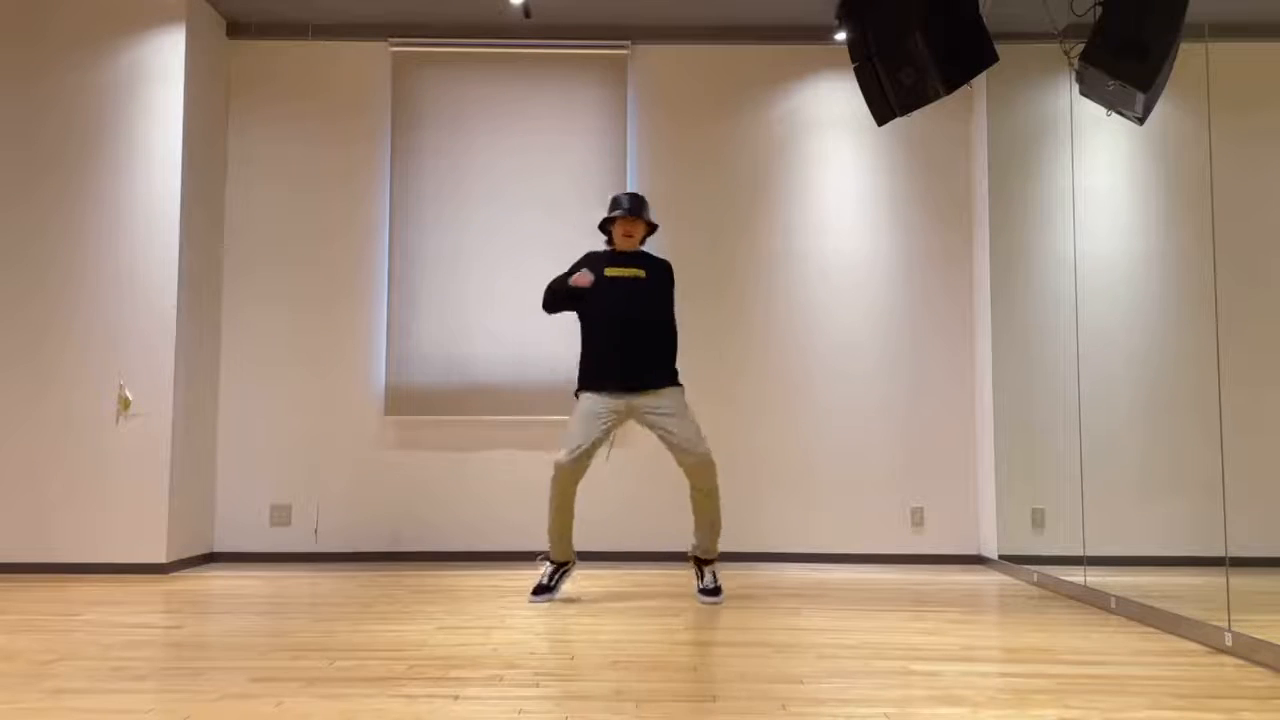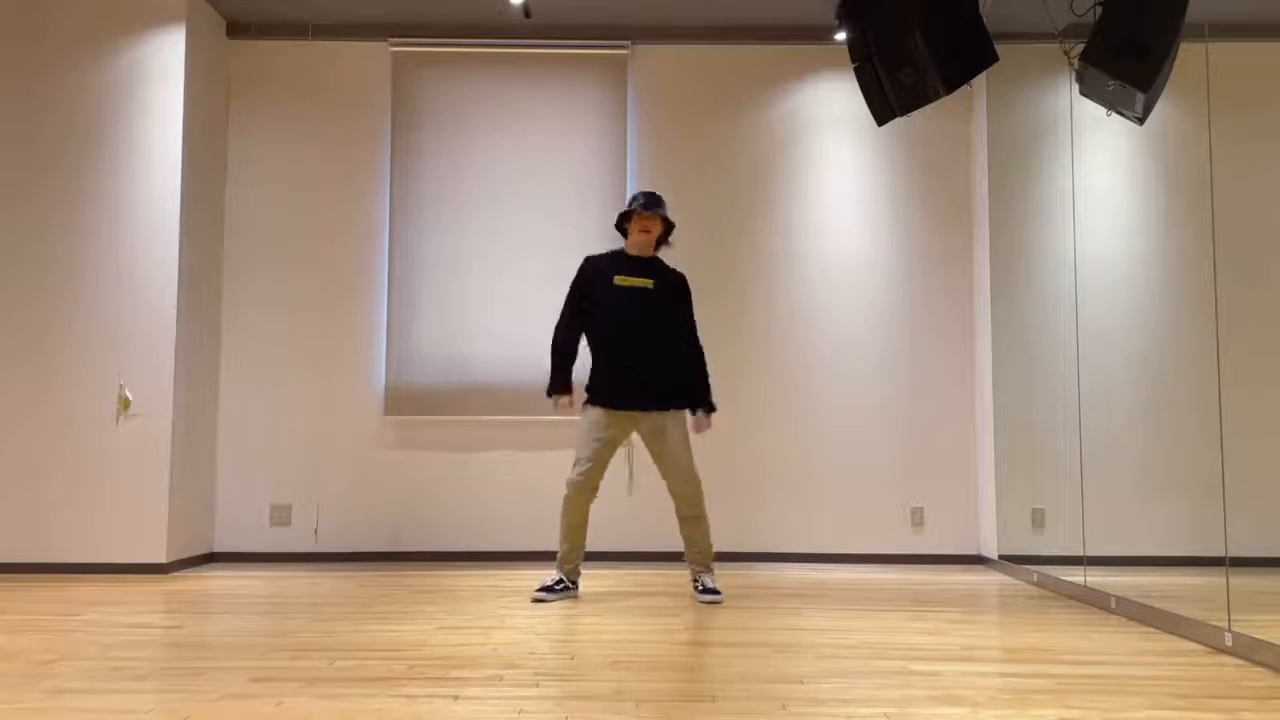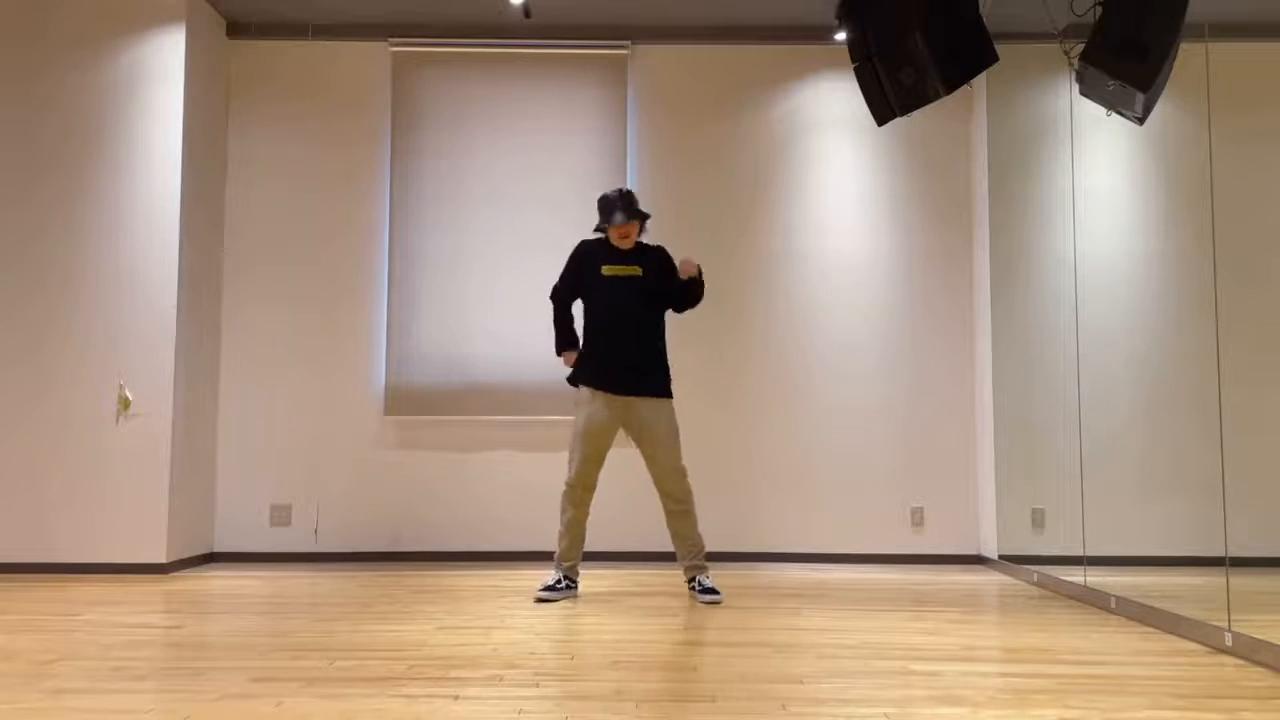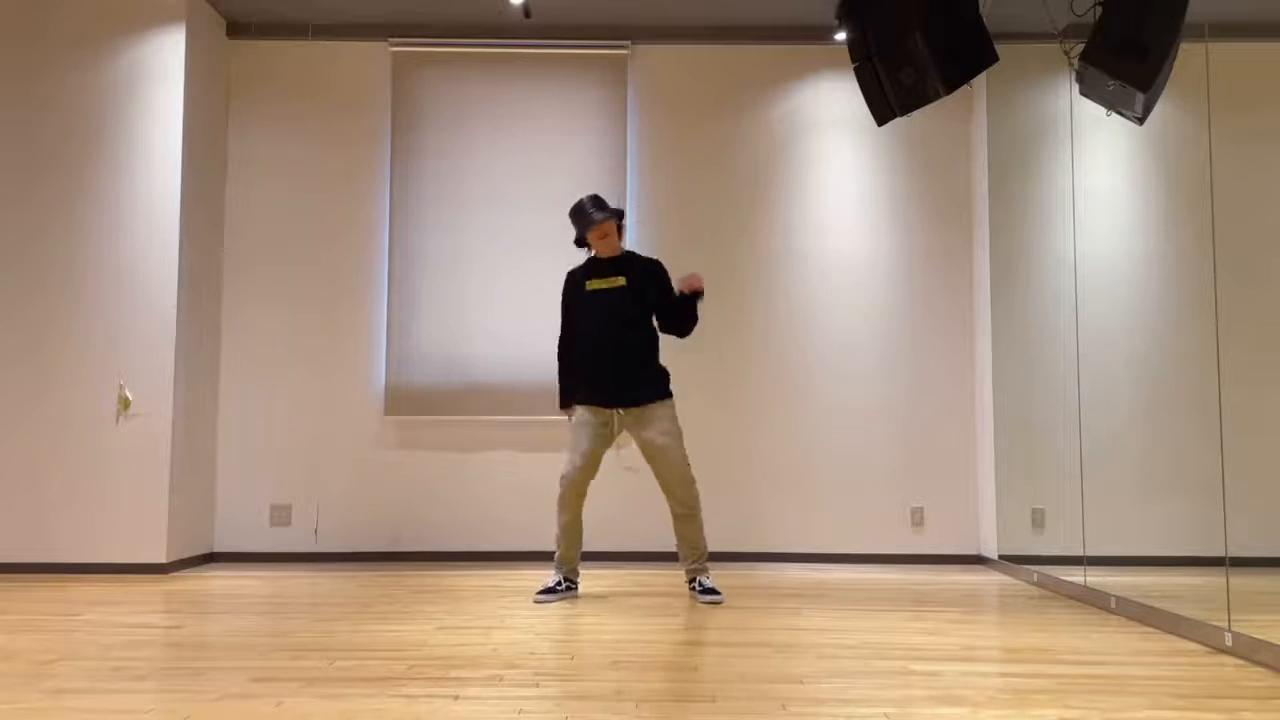
dt=0.2s
person 1, frame 1
left shoulder: (659, 271)
right shoulder: (591, 263)
right elbow: (551, 302)
left wrist: (672, 377)
right wrist: (568, 284)
left hip: (656, 389)
right hip: (599, 391)
left knee: (701, 463)
right knee: (566, 469)
left ankle: (705, 560)
right ankle: (559, 560)
person 1, frame 2
left shoulder: (673, 282)
right shoulder: (596, 268)
left elbow: (689, 346)
right elbow: (568, 326)
left wrist: (702, 402)
right wrist: (560, 383)
left hip: (663, 405)
right hip: (604, 402)
left knee: (687, 488)
right knee: (579, 486)
left ankle: (702, 573)
right ankle: (567, 574)
person 1, frame 3
left shoulder: (657, 259)
right shoulder: (587, 255)
left elbow: (683, 302)
right elbow: (561, 299)
left wrist: (690, 278)
right wrist: (566, 344)
left hip: (651, 390)
right hip: (596, 389)
left knee: (673, 481)
right knee: (579, 480)
left ankle: (696, 572)
right ankle: (566, 573)
person 1, frame 4
left shoulder: (647, 269)
right shoulder: (577, 280)
left elbow: (678, 326)
right elbow: (568, 343)
left wrist: (687, 295)
right wrist: (567, 397)
left hip: (650, 400)
right hip: (593, 403)
left knee: (680, 485)
right knee: (572, 482)
left ankle: (697, 573)
right ankle: (566, 574)
